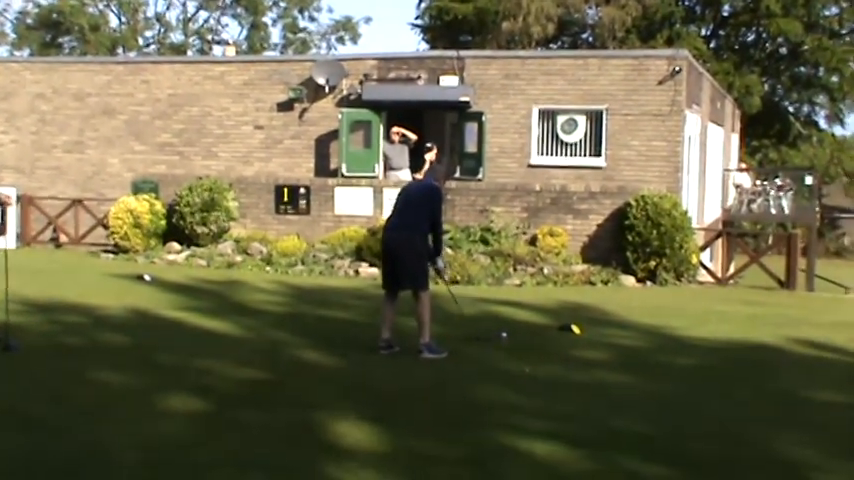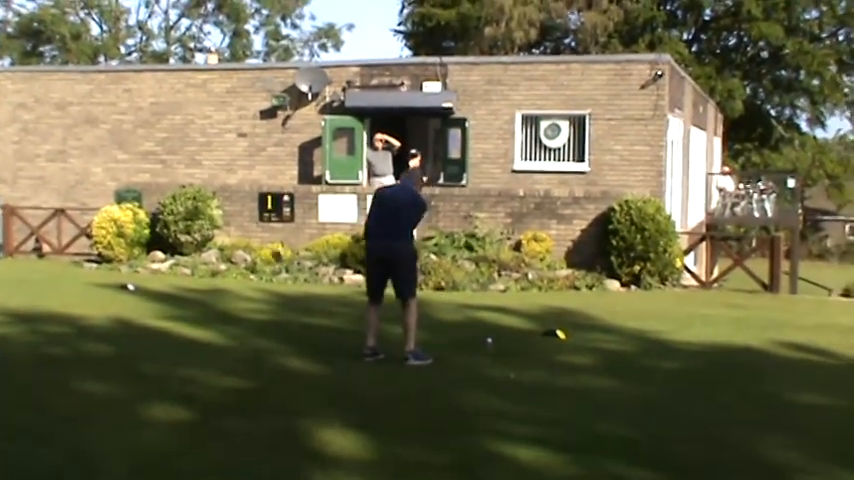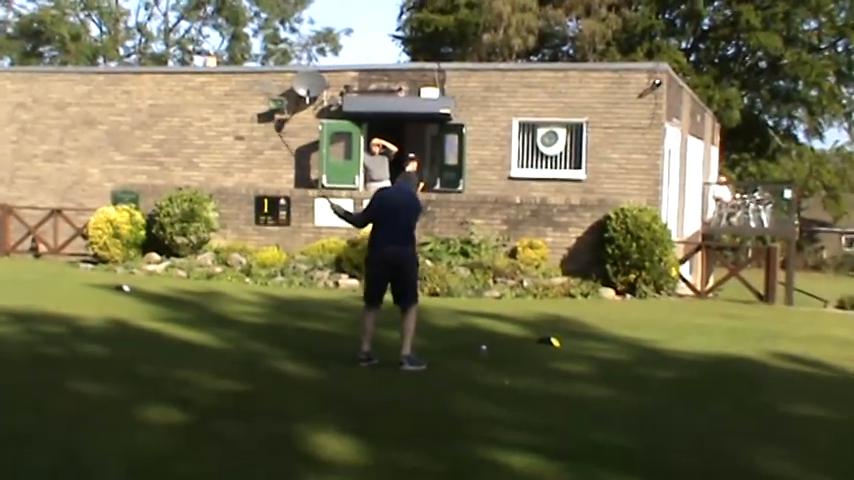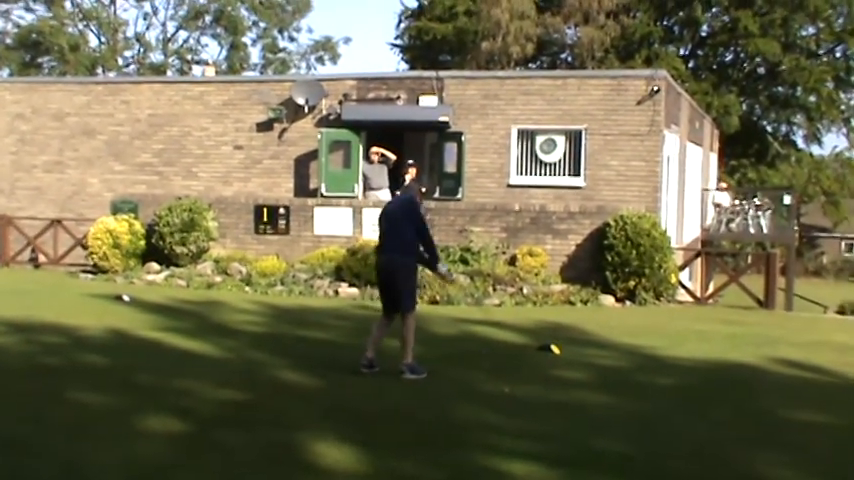
dt=0.3s
person 1, frame 1
left shoulder: (408, 188)
right shoulder: (434, 190)
right elbow: (435, 225)
left wrist: (430, 255)
right wrist: (436, 256)
left hip: (390, 238)
right hip: (410, 242)
left knee: (391, 291)
right knee: (421, 292)
left ankle: (385, 339)
right ankle: (425, 343)
person 1, frame 2
left shoulder: (382, 193)
right shoulder: (419, 202)
left elbow: (370, 224)
left hip: (375, 248)
right hip: (402, 249)
left knee: (375, 299)
right knee: (409, 301)
left ankle: (370, 347)
right ankle: (411, 350)
person 1, frame 3
left shoulder: (382, 195)
right shoulder: (416, 204)
left elbow: (362, 221)
left wrist: (342, 212)
left hip: (379, 254)
right hip: (405, 255)
left knee: (371, 305)
right knee: (410, 306)
left ankle: (365, 352)
right ankle: (406, 354)
person 1, frame 4
left shoulder: (391, 208)
right shoulder: (408, 203)
right elbow: (423, 234)
left wrist: (429, 263)
right wrist: (436, 263)
left hip: (386, 262)
right hip: (400, 263)
left knee: (388, 314)
right knee: (407, 313)
left ankle: (369, 358)
right ankle: (407, 364)
